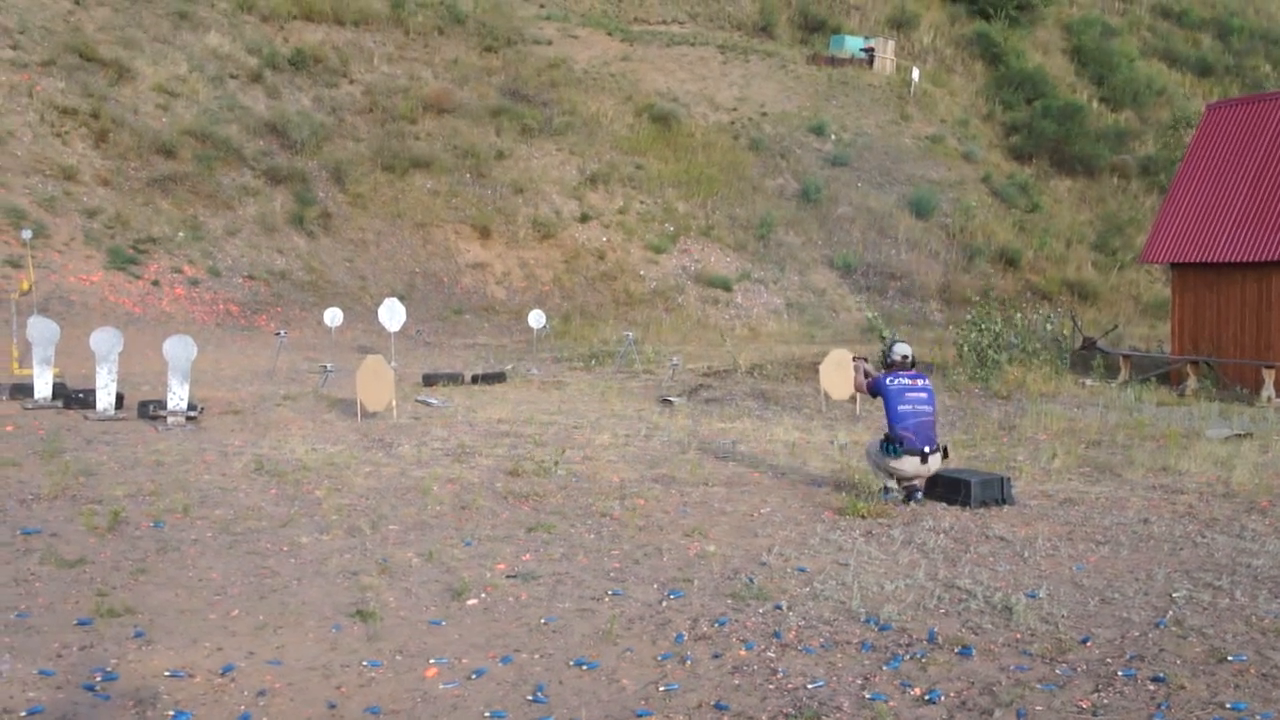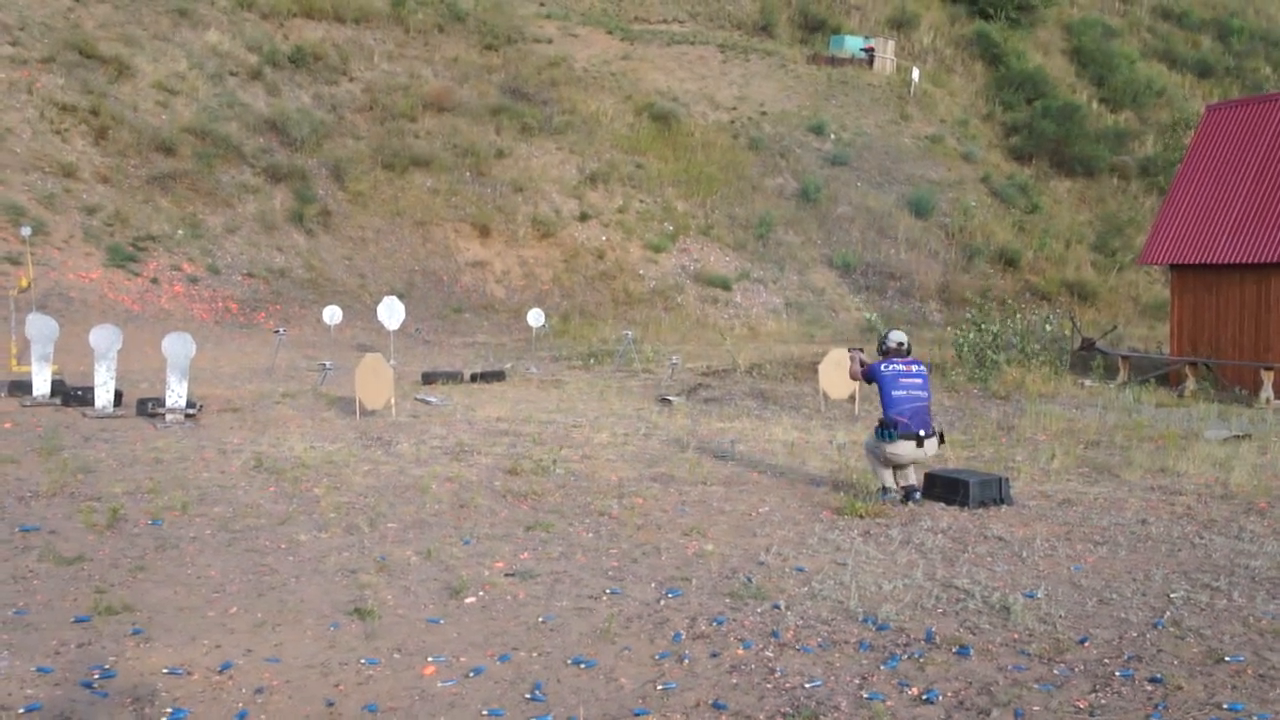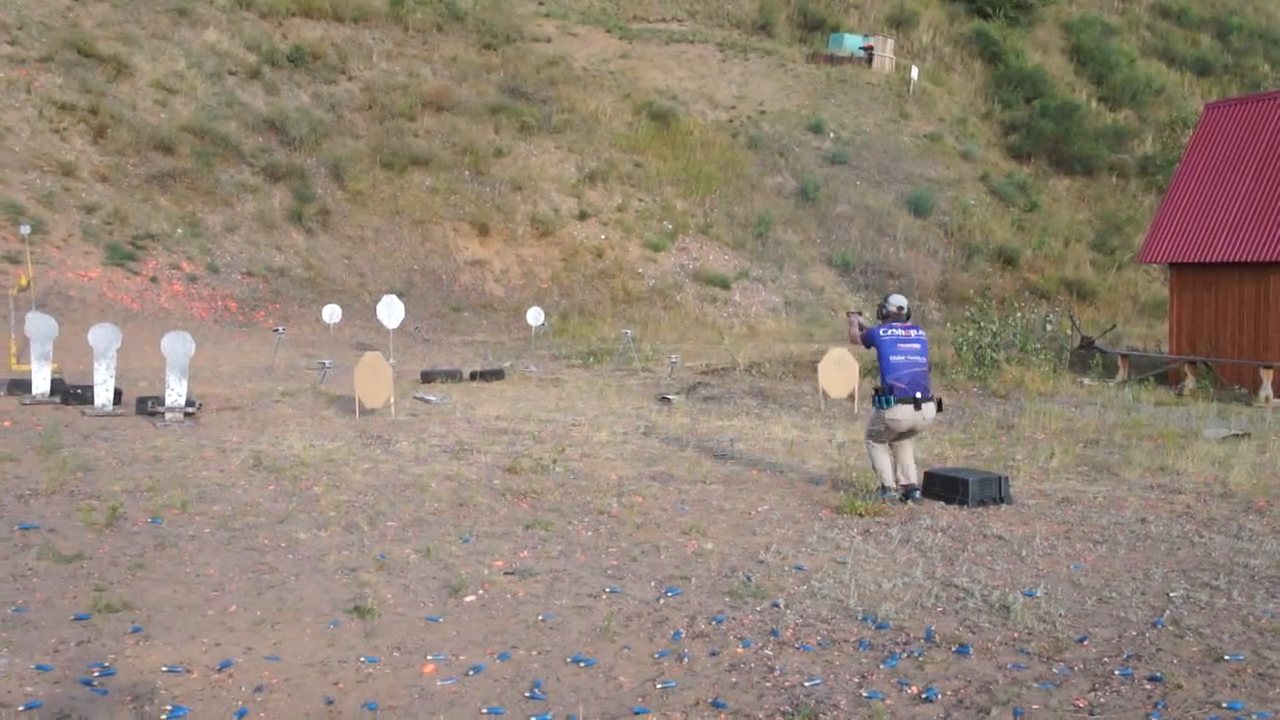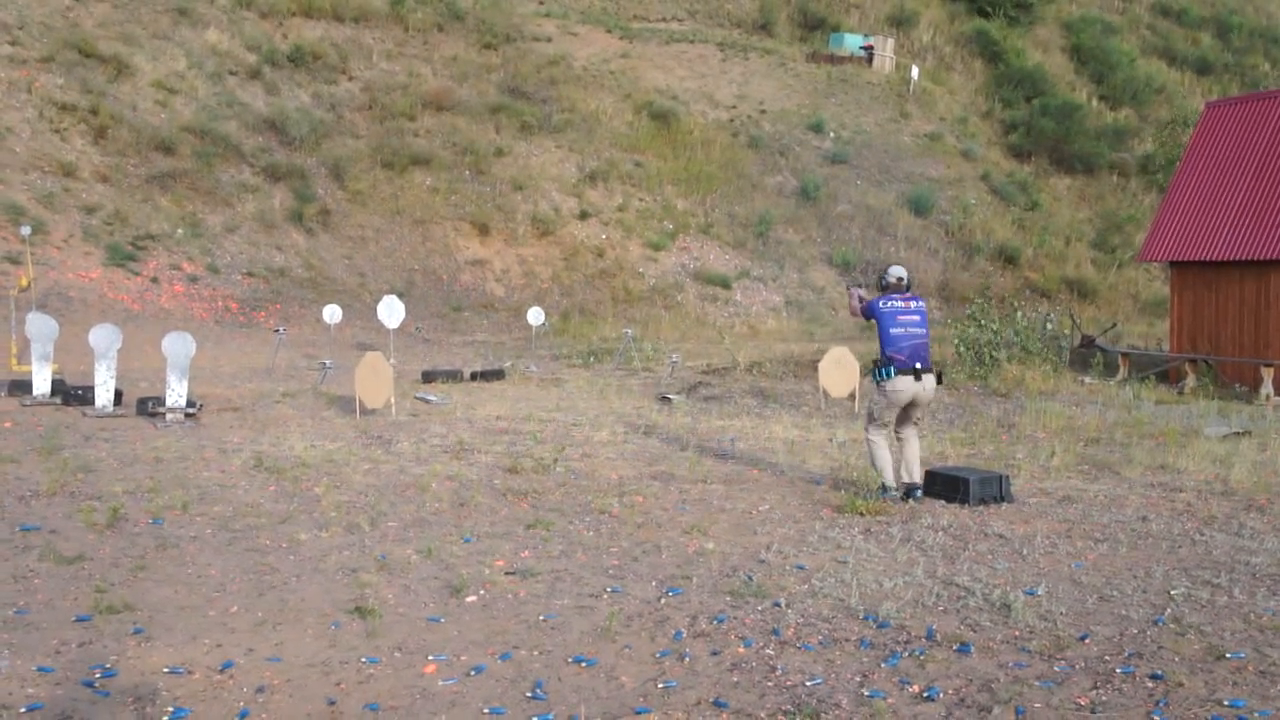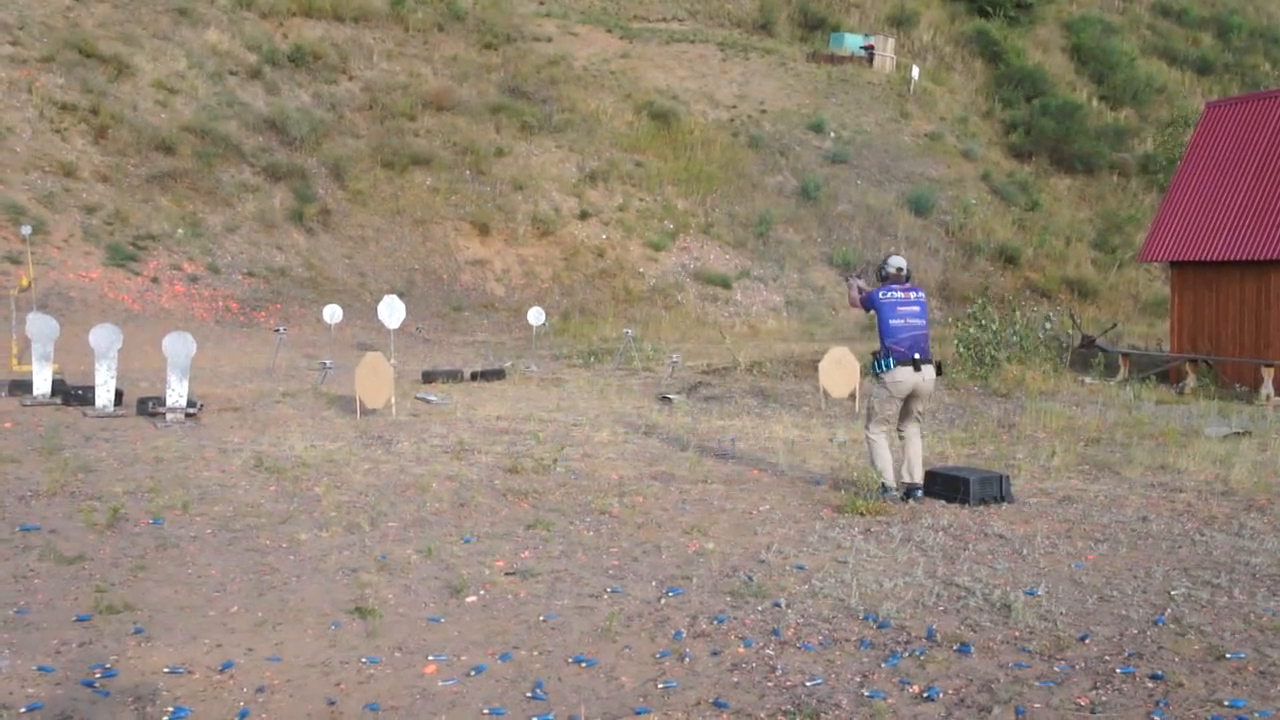
dt=0.2s
person 1, frame 1
left shoulder: (885, 381)
right shoulder: (925, 380)
left elbow: (860, 387)
left wrist: (859, 369)
right wrist: (871, 371)
left hip: (905, 462)
right hip: (933, 462)
left knee: (873, 450)
left ankle: (891, 488)
right ankle: (913, 487)
person 1, frame 2
left shoulder: (880, 367)
right shoulder: (921, 368)
left elbow: (855, 375)
left wrist: (855, 359)
left hip: (900, 445)
right hip: (928, 447)
left knee: (873, 445)
left ankle: (889, 489)
right ankle: (910, 488)
person 1, frame 3
left shoulder: (879, 332)
right shoulder: (919, 332)
left elbow: (855, 339)
left wrist: (854, 323)
left hip: (897, 410)
right hip: (927, 410)
left knee: (875, 439)
right knee: (901, 437)
left ankle: (888, 487)
right ankle: (910, 486)
person 1, frame 4
left shoulder: (879, 304)
right shoulder: (920, 303)
left elbow: (855, 311)
left wrist: (854, 296)
left hip: (896, 382)
right hip: (926, 382)
left knee: (876, 432)
right knee: (908, 430)
left ankle: (889, 486)
right ankle: (913, 484)
person 1, frame 5
left shoulder: (879, 295)
right shoulder: (920, 294)
left elbow: (855, 302)
left wrist: (853, 287)
left hip: (895, 373)
right hip: (925, 372)
left knee: (876, 431)
right knee: (911, 429)
left ankle: (889, 486)
right ankle: (914, 485)
